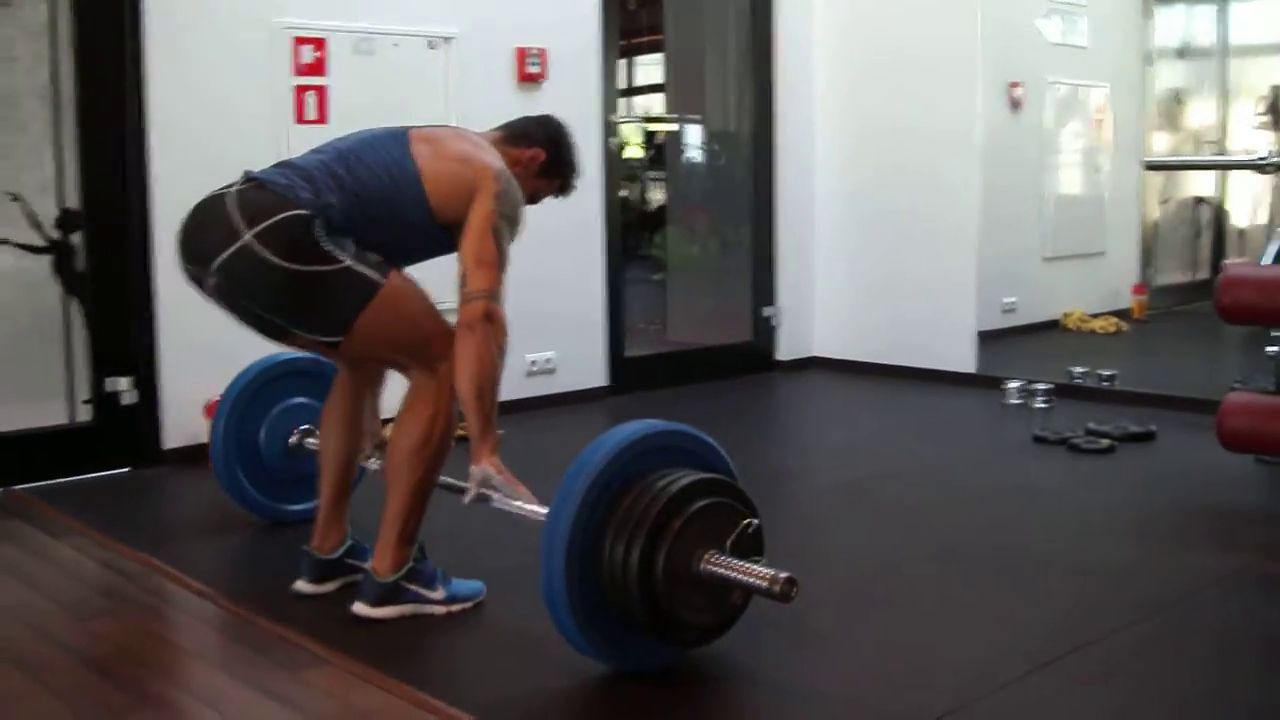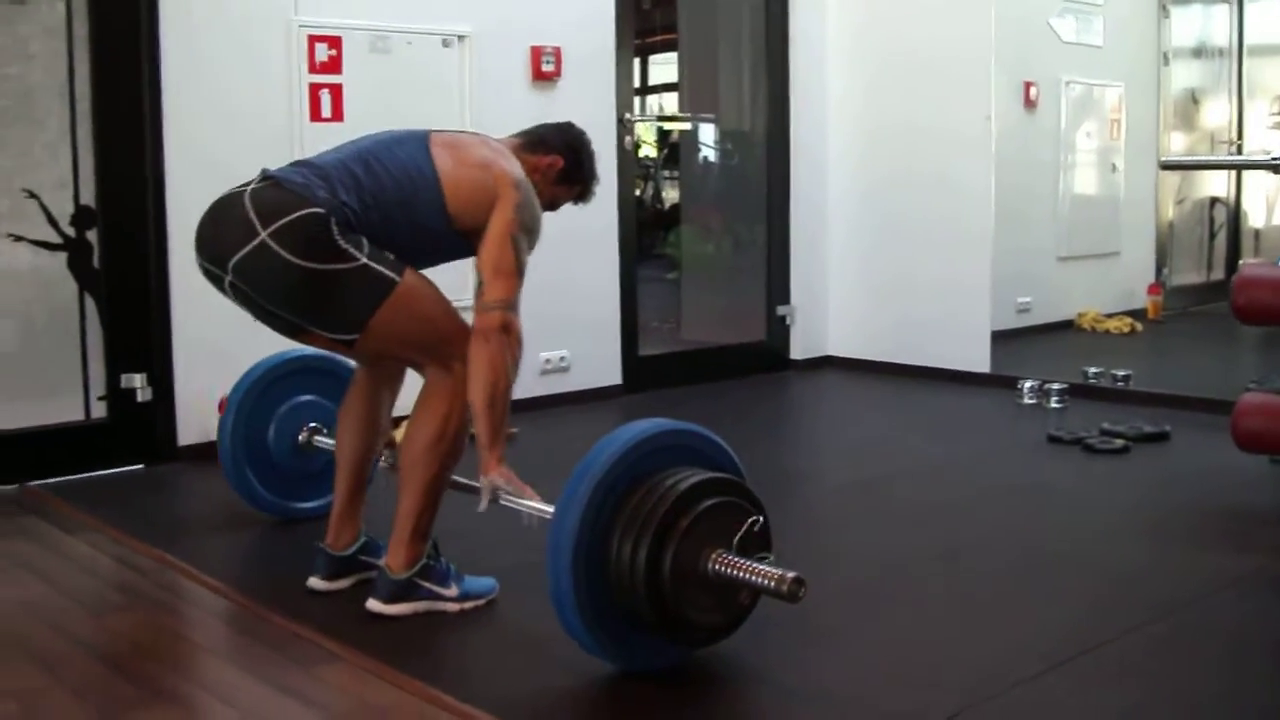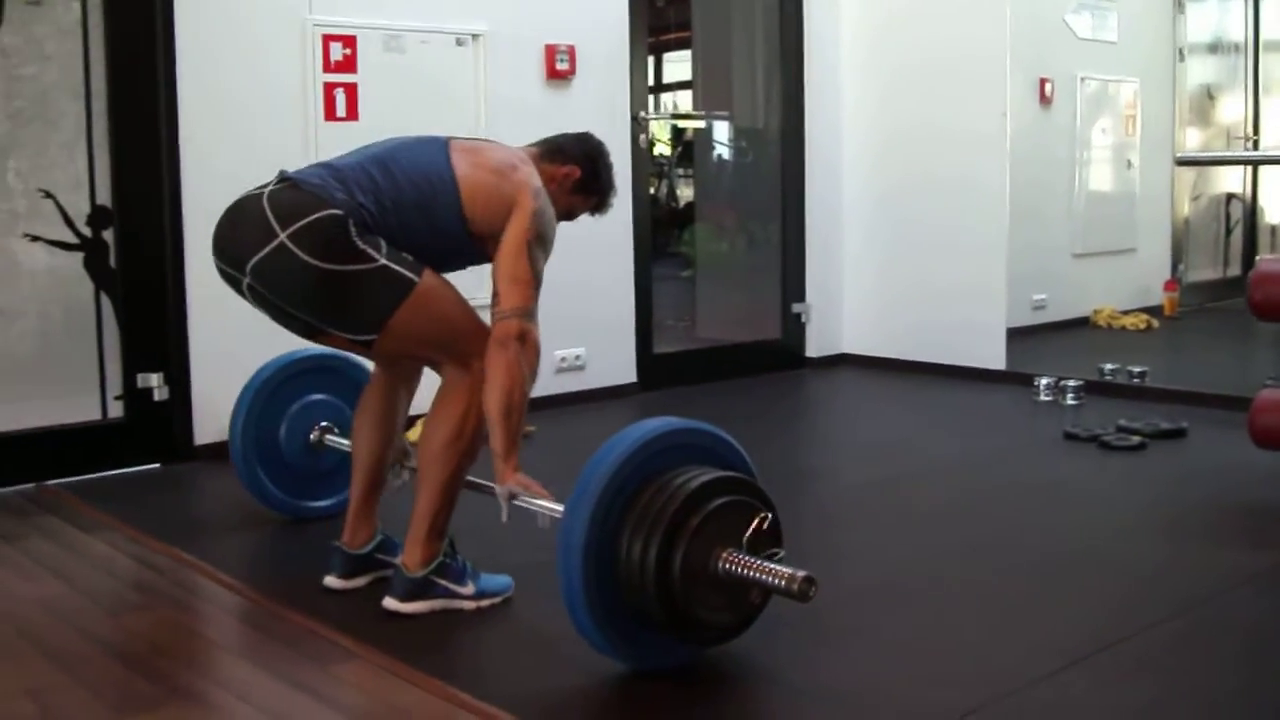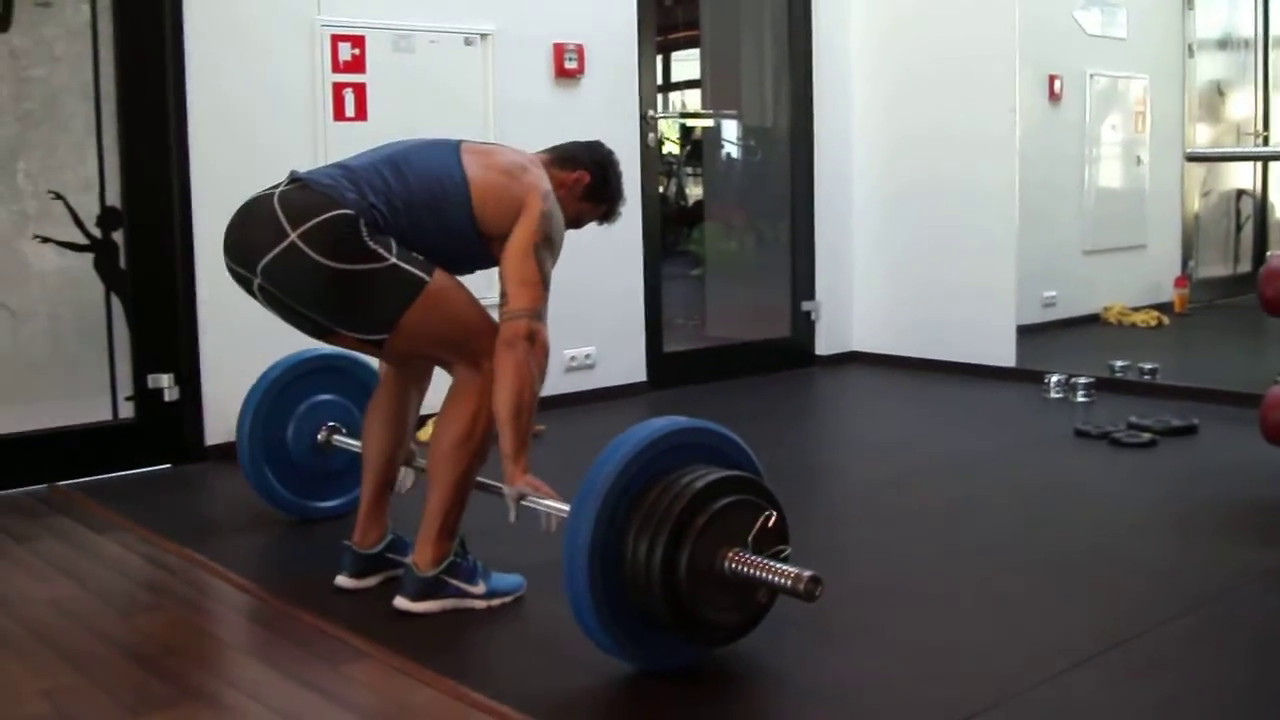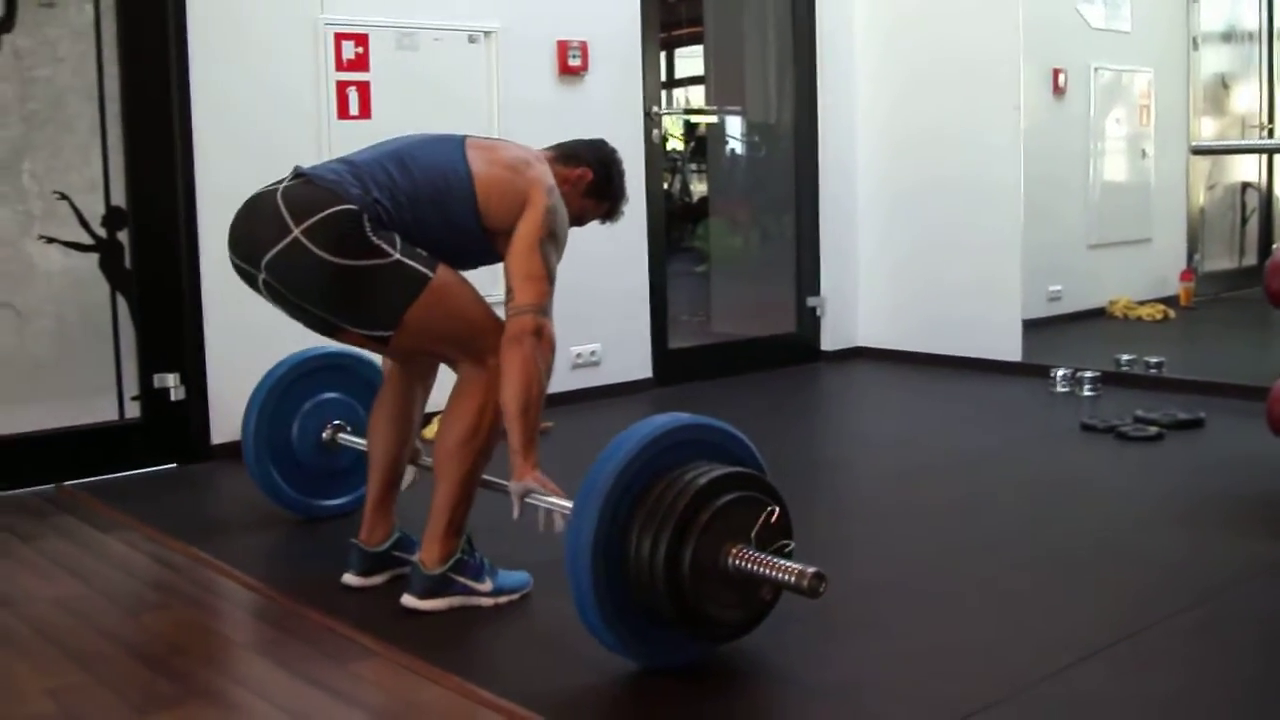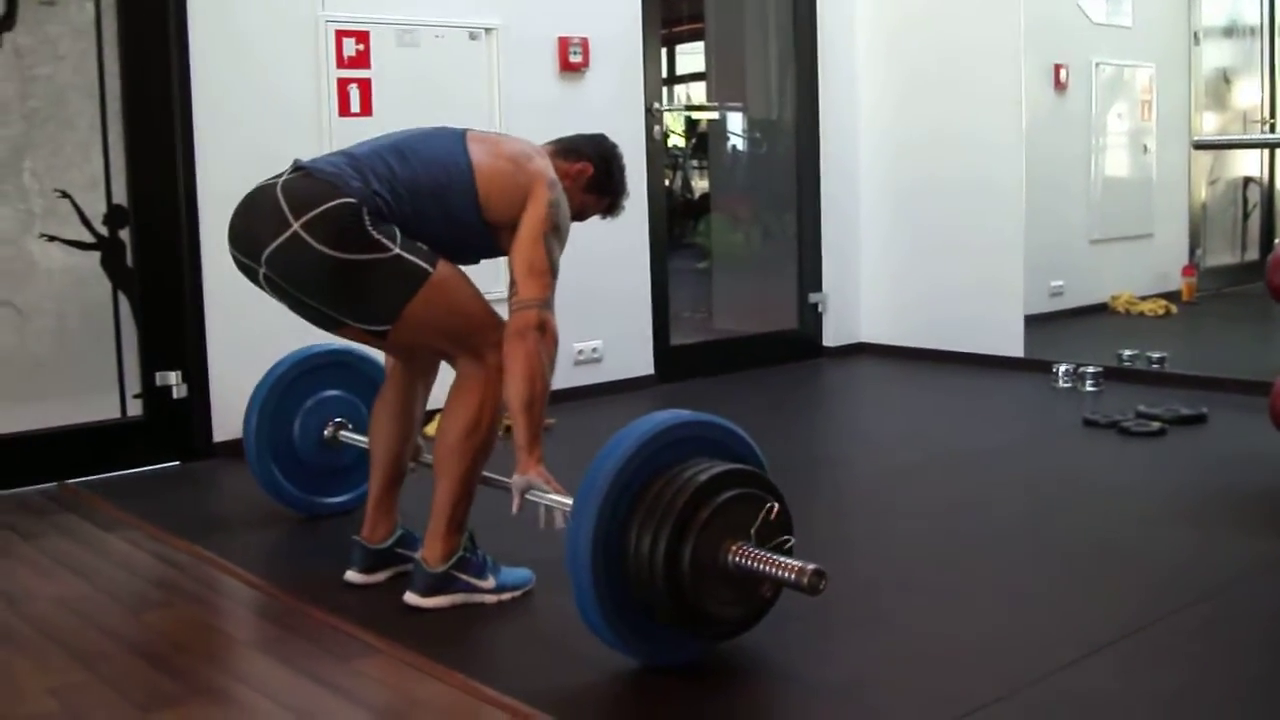
dt=0.1s
person 1, frame 1
left shoulder: (430, 154)
right shoulder: (494, 180)
left elbow: (374, 294)
right elbow: (479, 316)
left wrist: (368, 427)
right wrist: (484, 451)
left hip: (212, 225)
right hip: (274, 239)
left knee: (364, 358)
right knee: (440, 364)
left ankle: (328, 551)
right ankle: (392, 574)
person 1, frame 2
left shoulder: (449, 159)
right shoulder: (511, 187)
left elbow: (387, 300)
right elbow: (494, 326)
left wrist: (380, 430)
right wrist: (491, 457)
left hip: (228, 224)
right hip: (289, 237)
left knee: (385, 352)
right knee: (454, 362)
left ankle: (341, 548)
right ankle: (405, 572)
person 1, frame 3
left shoulder: (468, 167)
right shoulder: (528, 196)
left elbow: (406, 310)
right elbow: (512, 333)
left wrist: (392, 436)
right wrist: (507, 466)
left hip: (244, 225)
right hip: (307, 239)
left knee: (402, 353)
right knee: (472, 361)
left ankle: (357, 546)
right ankle: (421, 569)
person 1, frame 4
left shoulder: (476, 172)
right shoulder: (537, 198)
left elbow: (406, 307)
right elbow: (521, 335)
left wrist: (399, 437)
right wrist: (516, 466)
left hip: (256, 227)
right hip: (317, 239)
left knee: (413, 353)
right knee: (482, 360)
left ankle: (368, 547)
right ankle: (432, 569)
person 1, frame 5
left shoulder: (479, 168)
right shoulder: (541, 193)
left elbow: (413, 308)
right elbow: (528, 330)
left wrist: (403, 435)
right wrist: (524, 462)
left hip: (260, 223)
right hip: (322, 234)
left knee: (418, 351)
right knee: (487, 357)
left ankle: (375, 545)
right ankle: (439, 566)
person 1, frame 6
right shoulder: (543, 187)
left elbow: (409, 302)
right elbow: (531, 324)
right wrist: (529, 457)
left hip: (262, 216)
right hip: (323, 226)
left knee: (419, 348)
right knee: (484, 354)
left ankle: (377, 541)
right ankle: (442, 564)
